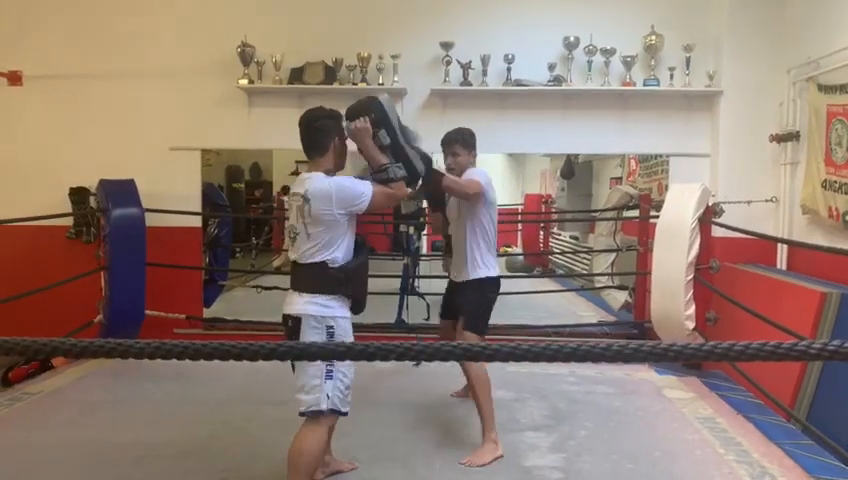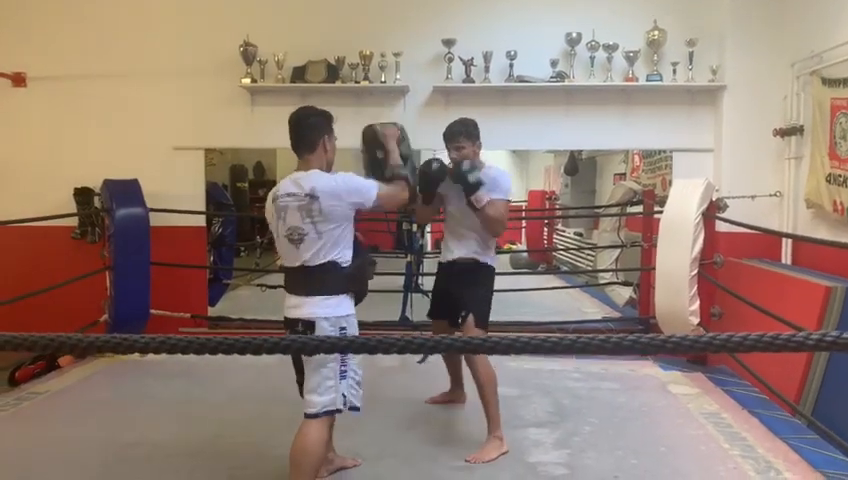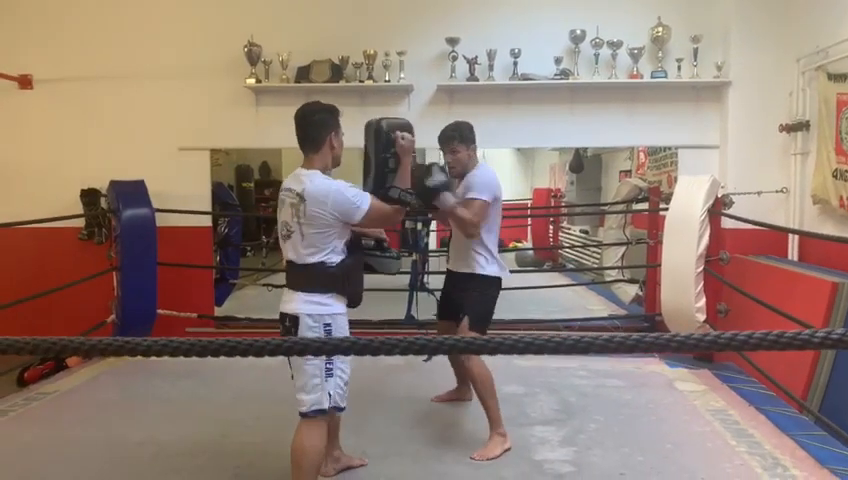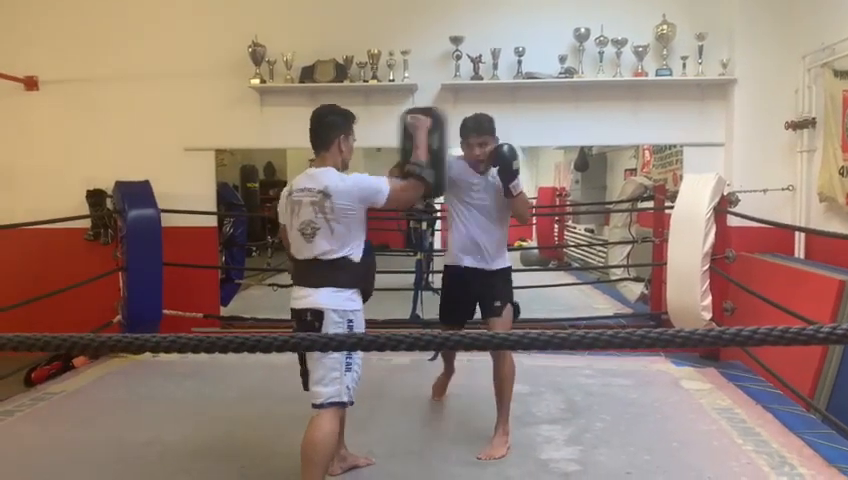
dt=0.3s
person 1, frame 1
left shoulder: (301, 186)
right shoulder: (335, 189)
right elbow: (398, 191)
right wrist: (367, 143)
left hip: (313, 306)
right hip: (322, 311)
left knee: (329, 396)
right knee: (318, 412)
person 1, frame 2
left shoulder: (277, 194)
right shoulder: (340, 185)
right elbow: (400, 195)
right wrist: (391, 149)
left hip: (299, 306)
right hip: (329, 309)
left knee: (325, 394)
right knee: (321, 408)
person 1, frame 3
left shoulder: (292, 184)
right shoulder: (333, 192)
right elbow: (393, 214)
right wrist: (405, 158)
left hip: (305, 303)
right hip: (318, 309)
left knee: (327, 394)
right knee: (316, 409)
person 1, frame 4
left shoulder: (293, 189)
right shoulder: (353, 185)
right elbow: (415, 187)
right wrist: (421, 137)
left hip: (304, 300)
right hip: (337, 304)
left knee: (335, 388)
right knee: (329, 402)
person 2, frame 1
left shoulder: (478, 177)
right shoulder: (453, 185)
left elbow: (466, 190)
right elbow: (441, 229)
right wrist: (435, 201)
left hip: (481, 279)
right hip: (459, 276)
right knee: (447, 334)
left ankle: (491, 440)
right ankle: (474, 386)
person 2, frame 2
left shoulder: (496, 177)
right shoulder: (446, 175)
left elbow: (498, 226)
right elbow: (423, 218)
left wrist: (474, 191)
right wrist: (426, 190)
left hip: (476, 269)
right hip: (448, 265)
right knee: (442, 334)
left ankle: (496, 436)
right ankle: (456, 390)
person 2, frame 3
left shoulder: (482, 177)
right shoulder: (460, 178)
left elbow: (470, 227)
right elbow: (448, 223)
left hip: (481, 276)
right hip: (459, 270)
left knee: (467, 348)
right knee: (446, 332)
left ankle: (499, 433)
right ankle: (463, 388)
person 2, frame 4
left shoulder: (507, 167)
right shoulder: (451, 166)
left elbow: (524, 215)
left wrist: (510, 175)
left hip: (495, 268)
right hip: (458, 267)
right knee: (449, 335)
left ankle: (502, 431)
right ankle: (447, 371)
